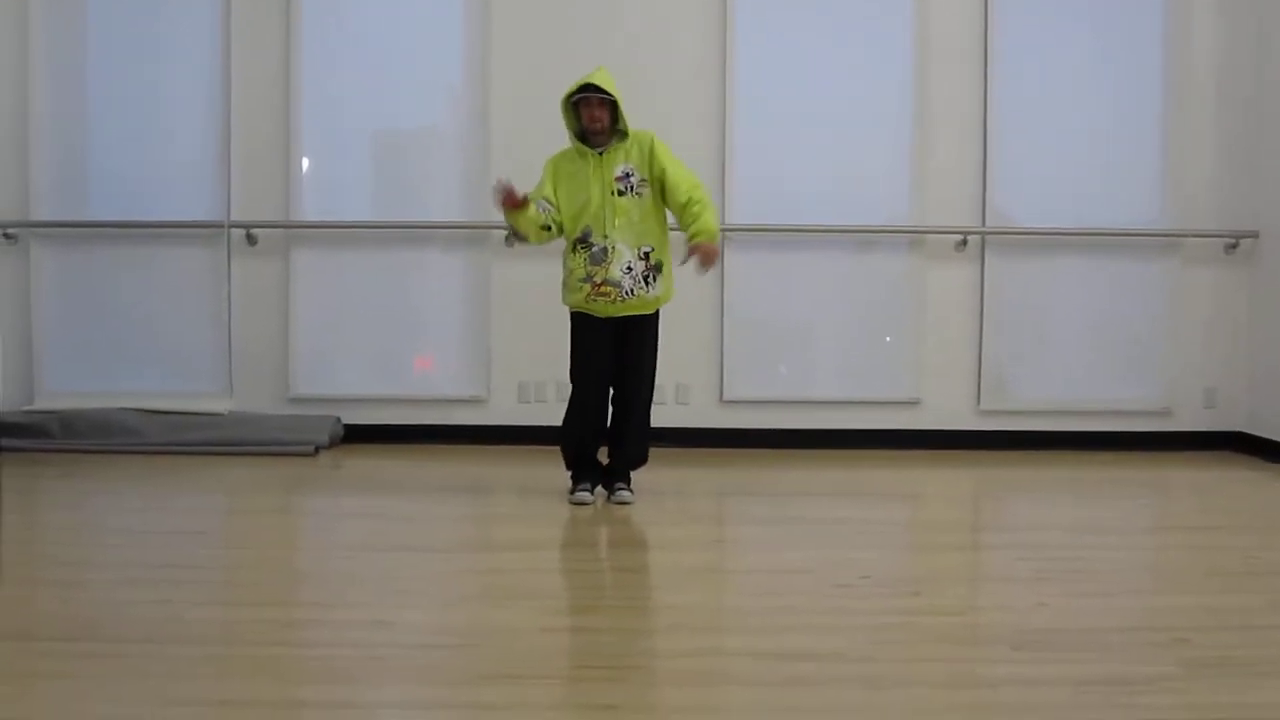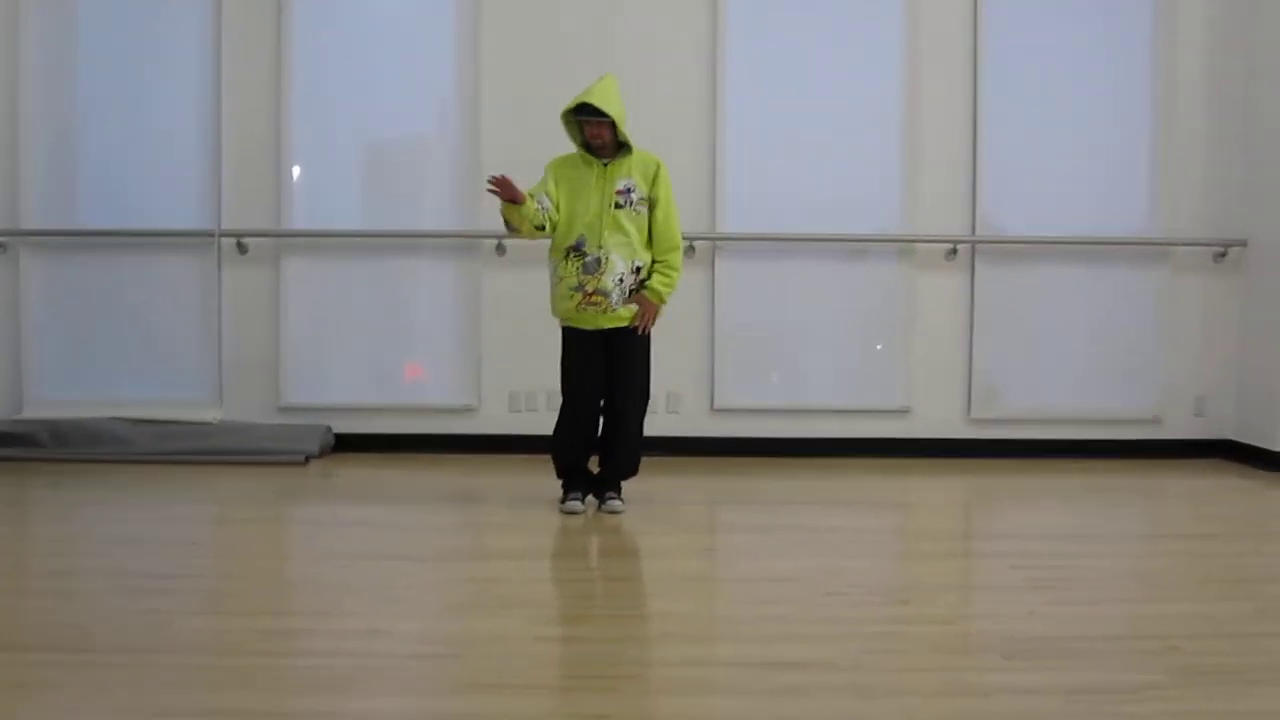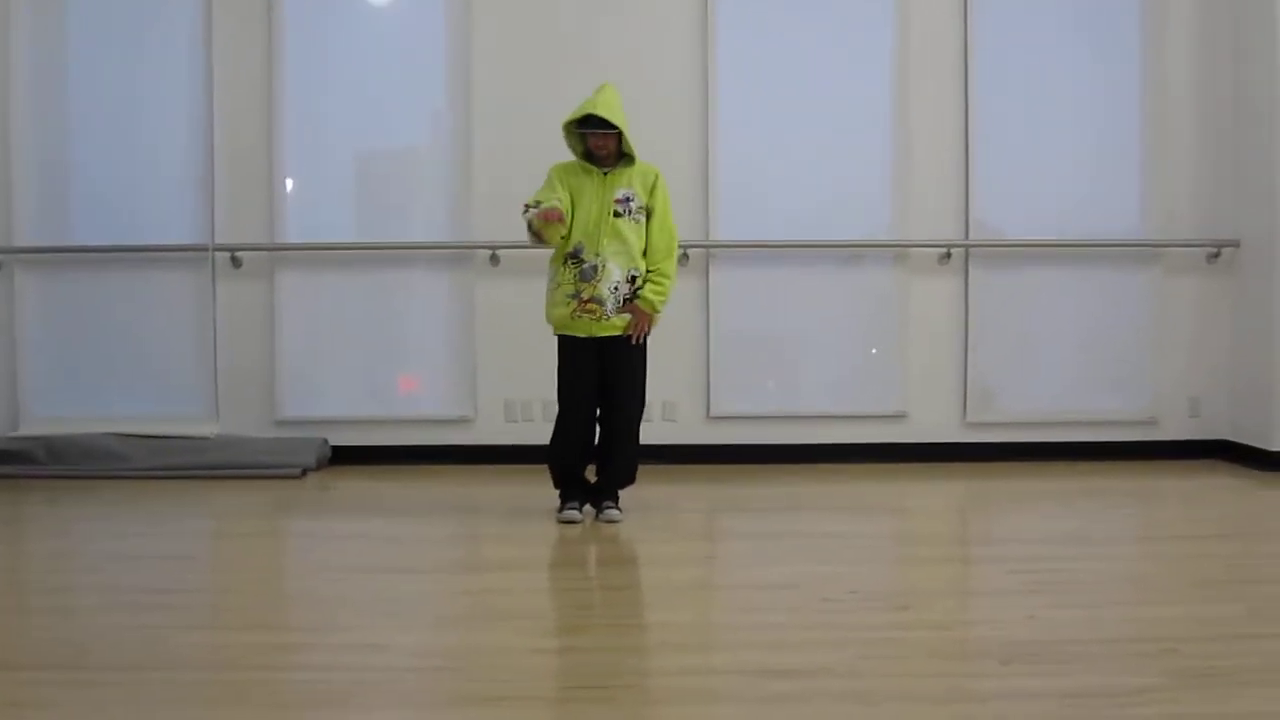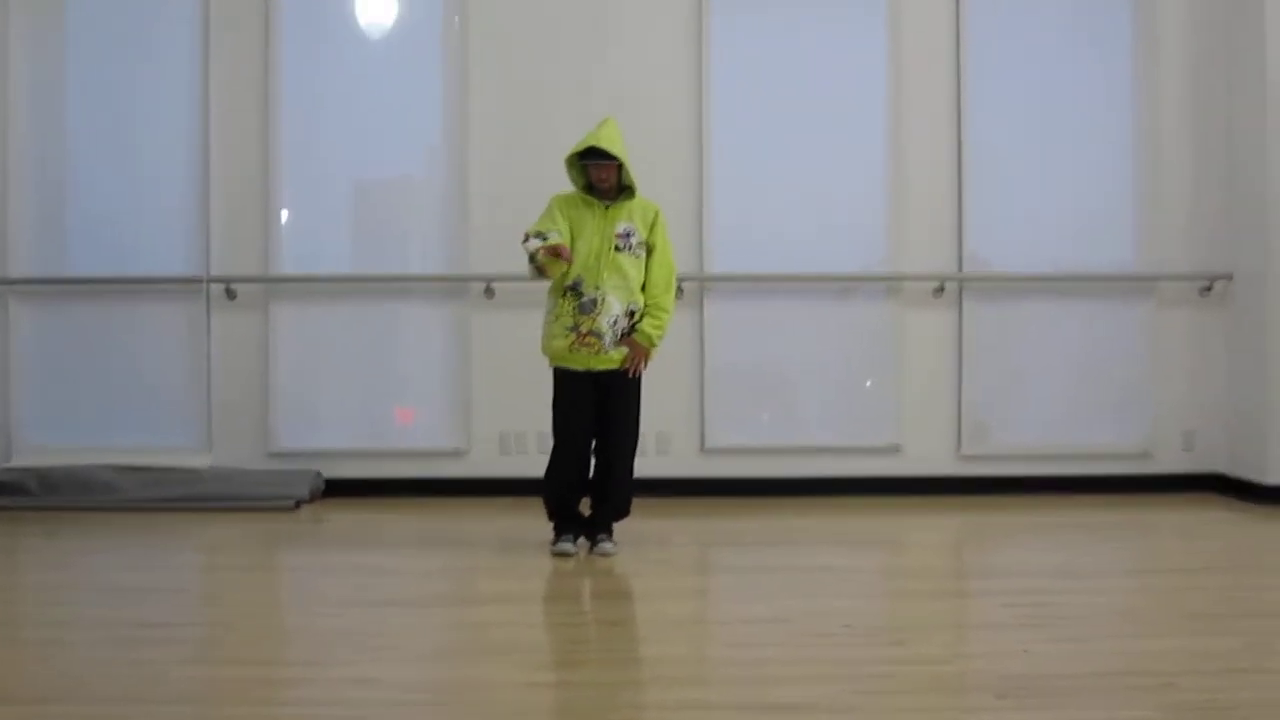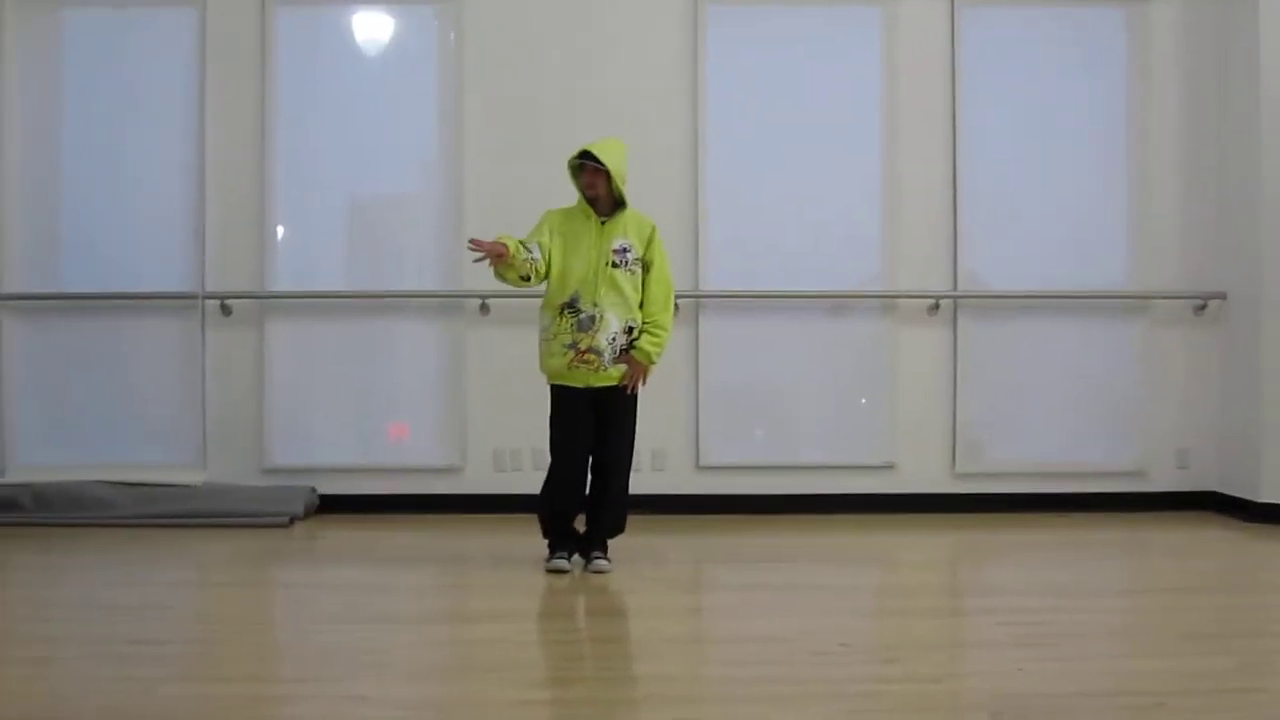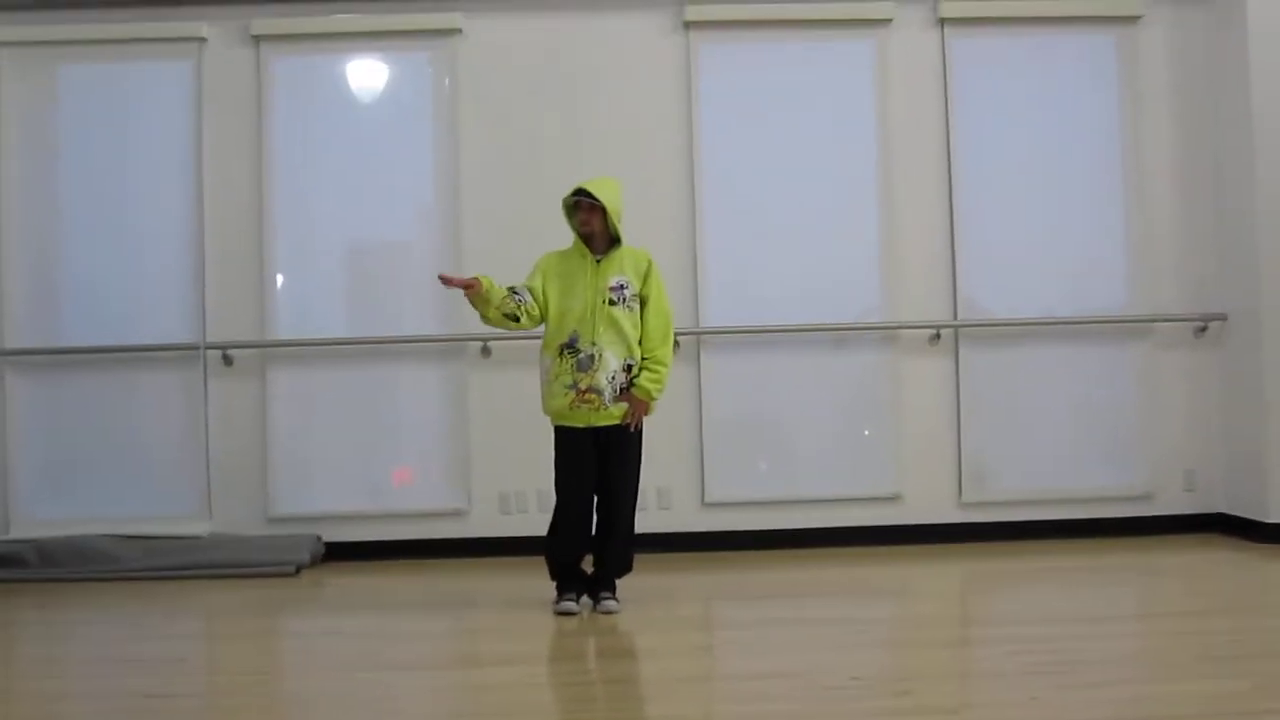
dt=0.3s
person 1, frame 1
left shoulder: (648, 150)
right shoulder: (561, 165)
left elbow: (687, 196)
right elbow: (546, 222)
left wrist: (704, 233)
right wrist: (518, 210)
left hip: (642, 298)
right hip: (589, 300)
left knee: (635, 392)
right knee: (589, 390)
left ankle: (621, 471)
right ankle: (583, 472)
person 1, frame 2
left shoulder: (649, 168)
right shoulder: (561, 169)
left elbow: (667, 239)
right elbow: (539, 219)
left wrist: (656, 292)
right wrist: (516, 202)
left hip: (632, 312)
right hip: (580, 311)
left knee: (627, 404)
right knee: (579, 401)
left ankle: (610, 482)
right ankle: (573, 481)
person 1, frame 3
left shoulder: (647, 179)
right shoulder: (562, 176)
left elbow: (662, 249)
right elbow: (541, 225)
left wrist: (649, 302)
right wrist: (546, 220)
left hip: (627, 320)
right hip: (575, 319)
left knee: (623, 412)
right knee: (575, 410)
left ankle: (608, 491)
right ankle: (572, 490)
person 1, frame 4
left shoulder: (647, 214)
right shoulder: (562, 207)
left elbow: (661, 284)
right elbow: (538, 252)
left wrist: (646, 336)
right wrist: (549, 254)
left hip: (623, 355)
right hip: (572, 352)
left knee: (618, 446)
right knee: (570, 443)
left ankle: (603, 523)
right ankle: (565, 523)
person 1, frame 5
left shoulder: (642, 229)
right shoulder: (557, 222)
left elbow: (660, 299)
right elbow: (529, 266)
left wrist: (646, 353)
right wrist: (506, 253)
left hip: (620, 371)
right hip: (570, 369)
left knee: (614, 462)
right knee: (567, 459)
left ankle: (598, 540)
right ankle: (560, 540)
person 1, frame 6
left shoulder: (639, 264)
right shoulder: (553, 265)
left elbow: (658, 334)
right elbow: (520, 311)
left wrist: (646, 389)
right wrist: (484, 292)
left hip: (622, 409)
right hip: (571, 408)
left knee: (618, 501)
right knee: (571, 500)
left ankle: (606, 581)
right ankle: (568, 582)
